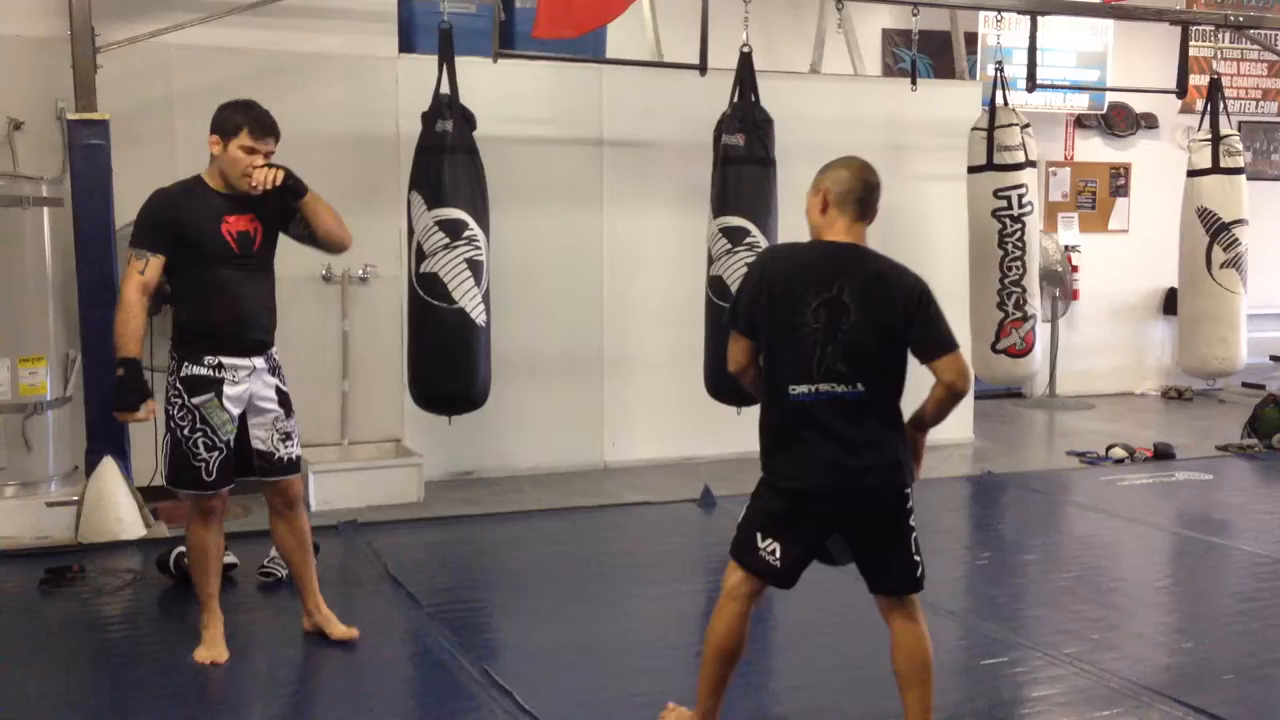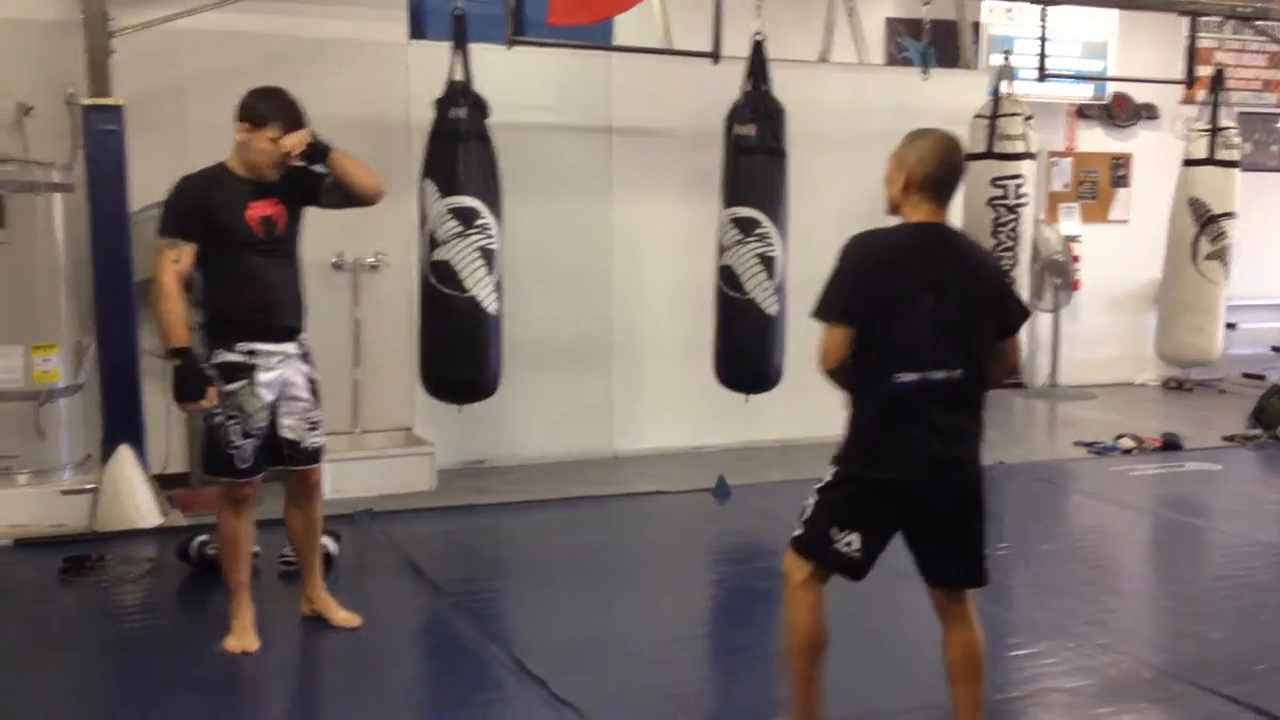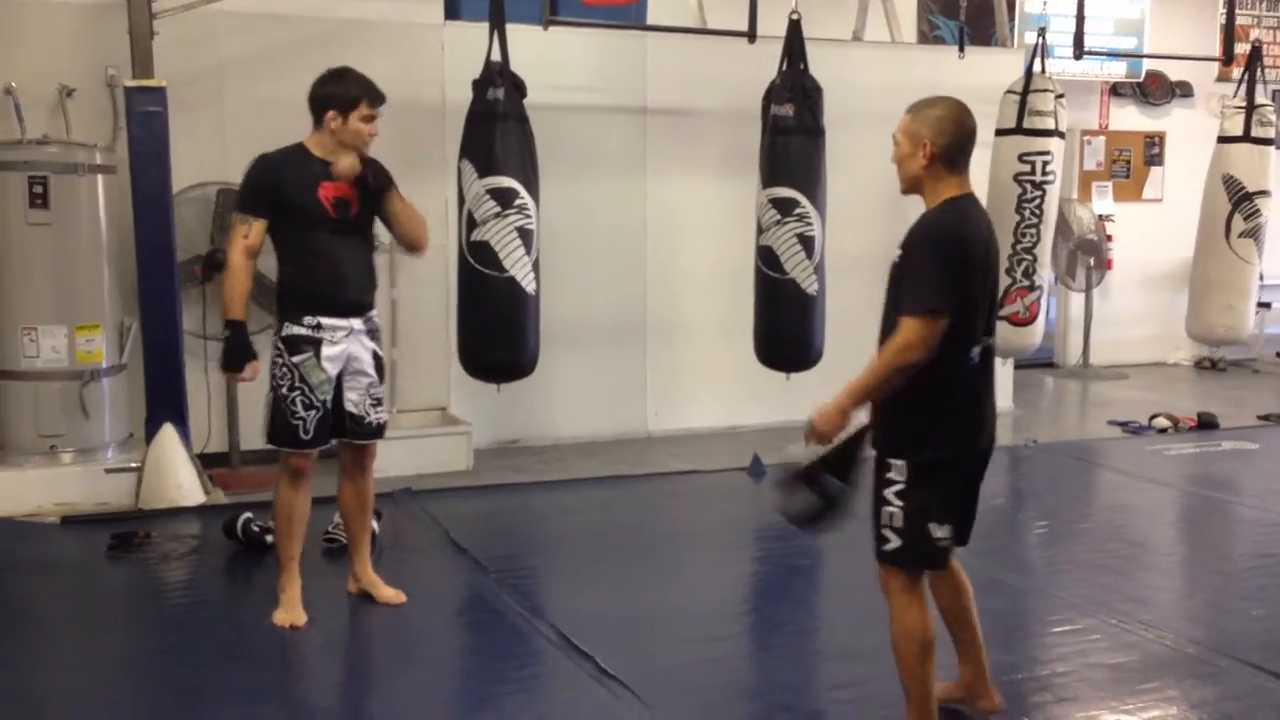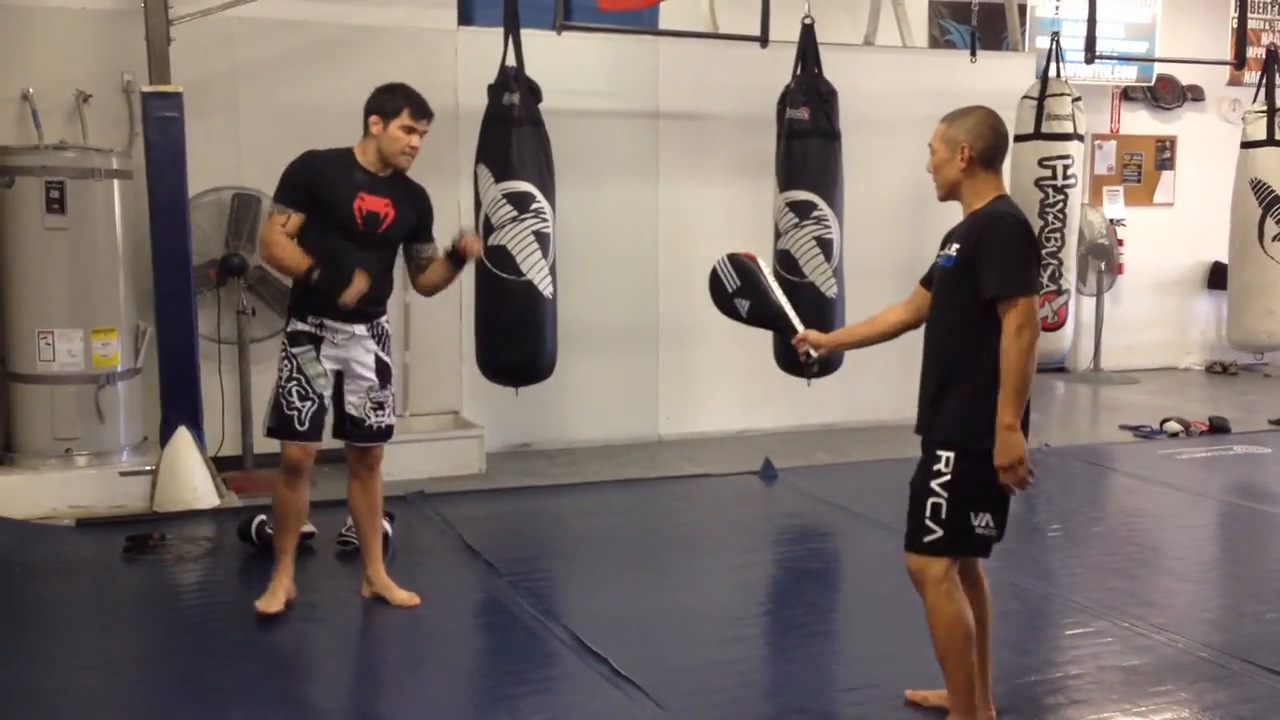
dt=0.5s
person 1, frame 1
left shoulder: (772, 267)
right shoulder: (902, 284)
left elbow: (740, 365)
right elbow: (955, 379)
right wrist: (916, 428)
left hip: (795, 470)
right hip: (879, 472)
left knee: (740, 587)
right knee: (901, 606)
person 1, frame 2
left shoulder: (871, 252)
right shoulder: (984, 267)
left elbow: (833, 358)
right elbow: (1006, 362)
left hip: (879, 457)
right hip: (956, 463)
left knee: (801, 573)
right knee: (953, 601)
person 1, frame 3
left shoulder: (936, 232)
right shoulder: (968, 221)
left elbow: (913, 344)
left wrist: (844, 406)
right wrist: (871, 388)
left hip: (927, 437)
right hip: (956, 428)
left knee: (901, 577)
right knee: (934, 560)
person 1, frame 4
left shoulder: (1001, 225)
right shoulder: (968, 230)
left elbow: (1021, 324)
right elbow: (912, 310)
left wrist: (1008, 427)
right wrist: (831, 341)
left hip: (972, 431)
right hip: (955, 425)
left knee: (930, 564)
right knee: (958, 559)
person 2, frame 1
left shoulder: (268, 202)
right shoulder: (171, 205)
left elbow: (339, 240)
right elbow: (134, 290)
left wrist: (294, 186)
right wrist: (128, 370)
left hip: (263, 367)
right hip: (202, 372)
left knee: (288, 492)
right knee: (208, 502)
left ankle: (315, 610)
right ankle: (212, 624)
person 2, frame 2
left shoulder: (292, 183)
right shoulder: (198, 192)
left elbow: (371, 191)
right elbow: (170, 281)
left wrist: (321, 150)
right wrist: (184, 361)
left hip: (292, 352)
right hip: (235, 358)
left knee: (307, 480)
right knee: (239, 489)
left ankle: (315, 593)
right ankle: (241, 612)
person 2, frame 3
left shoulder: (371, 173)
right shoulder: (274, 171)
left elbow: (416, 239)
right elbow: (241, 253)
left wrist: (376, 184)
right wrist: (236, 331)
left hip: (362, 329)
right hip: (305, 332)
left knee: (360, 455)
right knee: (298, 461)
left ankle: (362, 570)
right ankle: (289, 587)
person 2, frame 4
left shoulder: (413, 198)
right shoulder: (315, 169)
left elbow: (424, 277)
right elbow: (273, 241)
left wrist: (456, 259)
right wrist: (322, 279)
left hip: (370, 335)
right hip: (313, 330)
left knee: (367, 457)
right knee: (297, 457)
left ankle: (375, 574)
right ankle: (283, 575)
